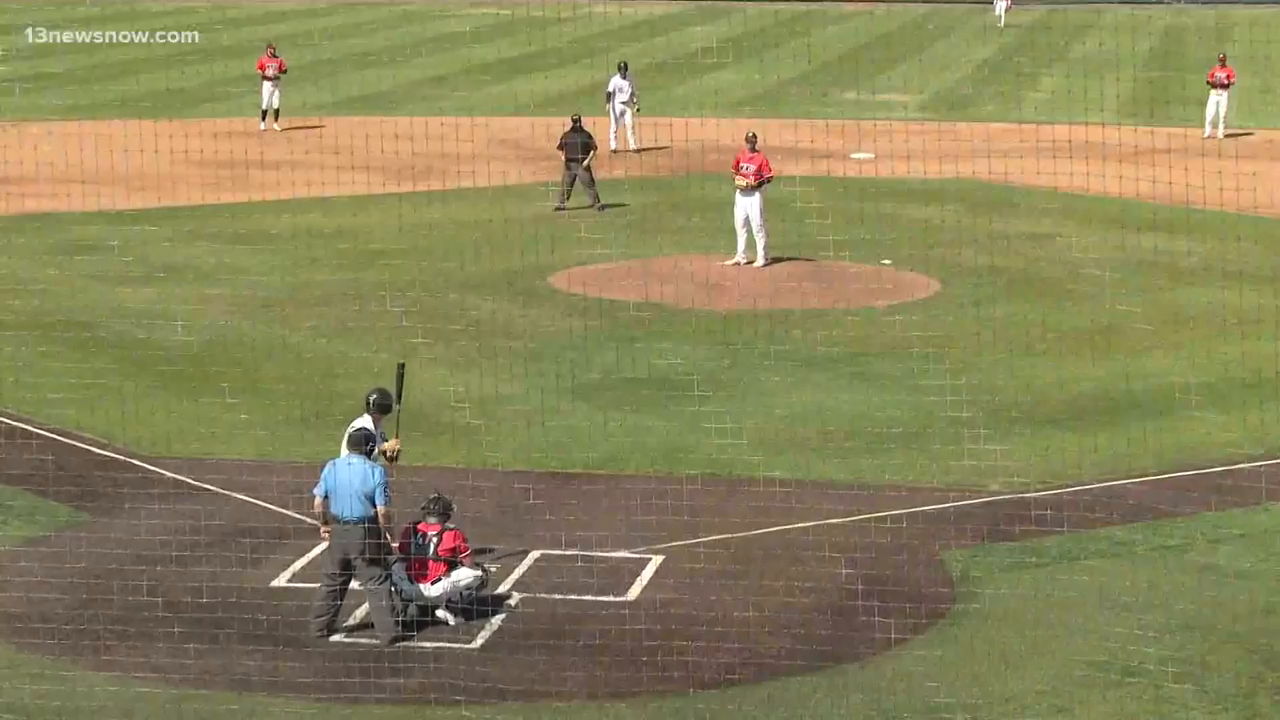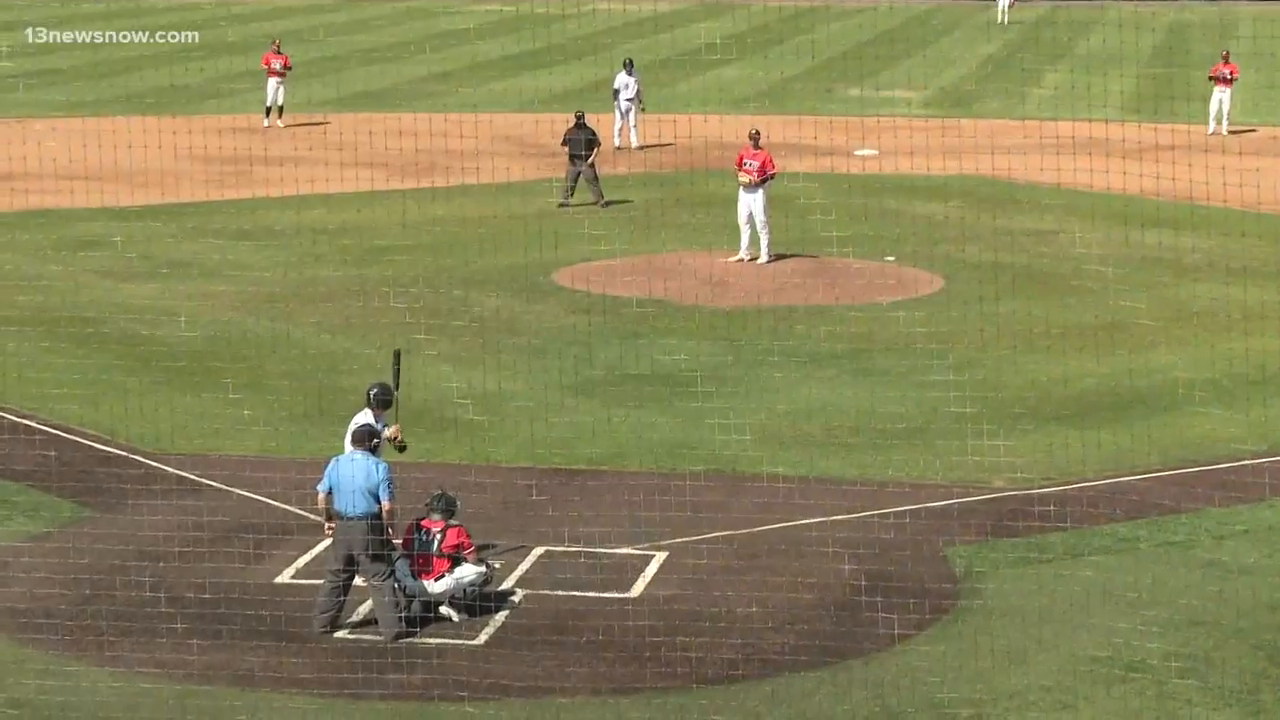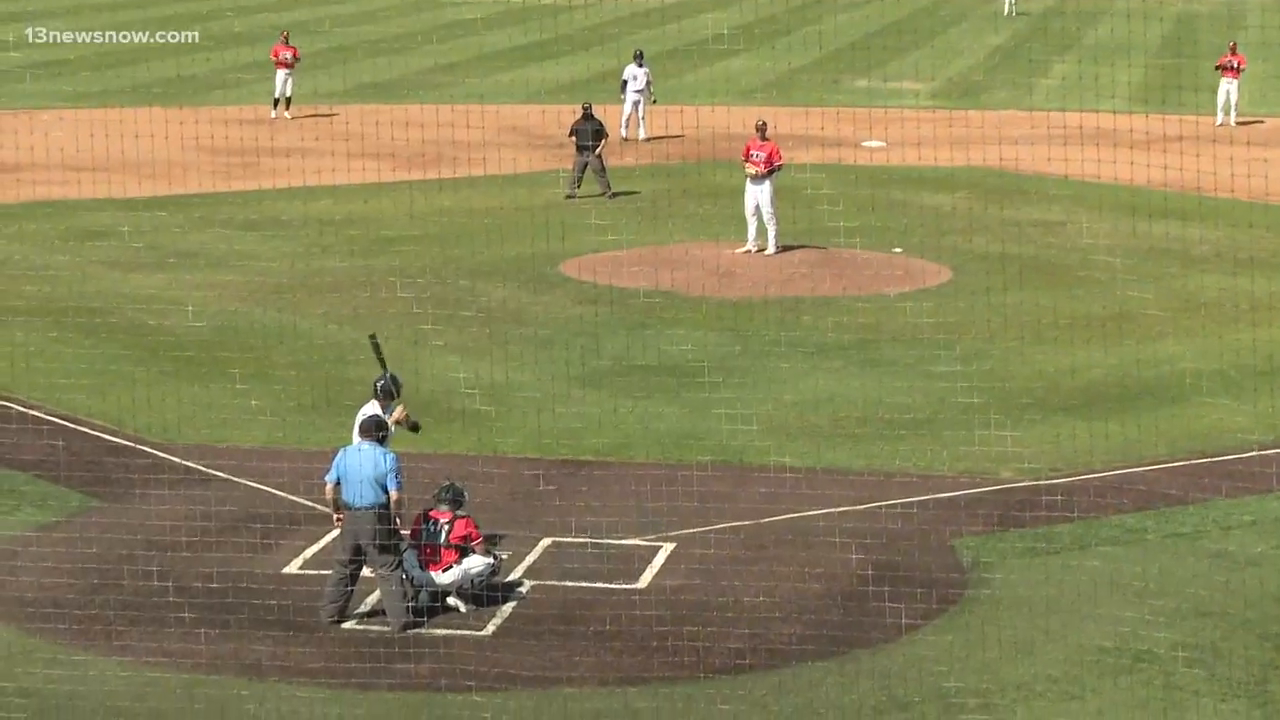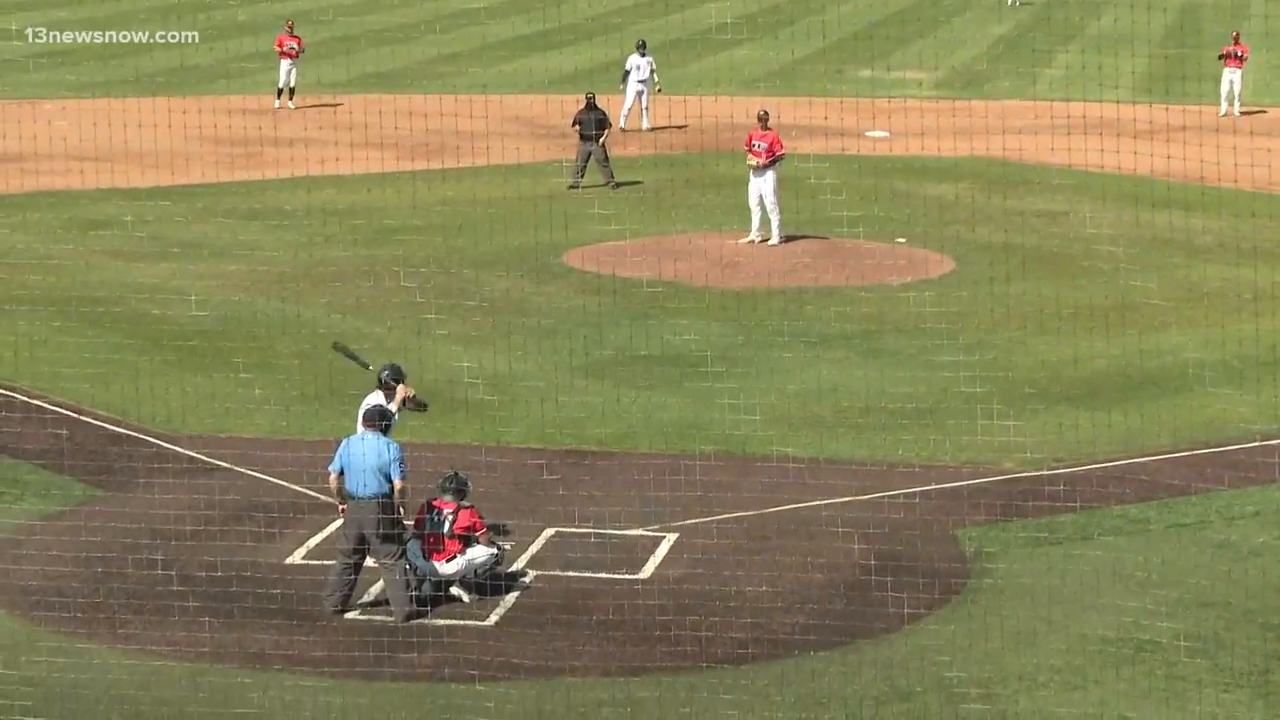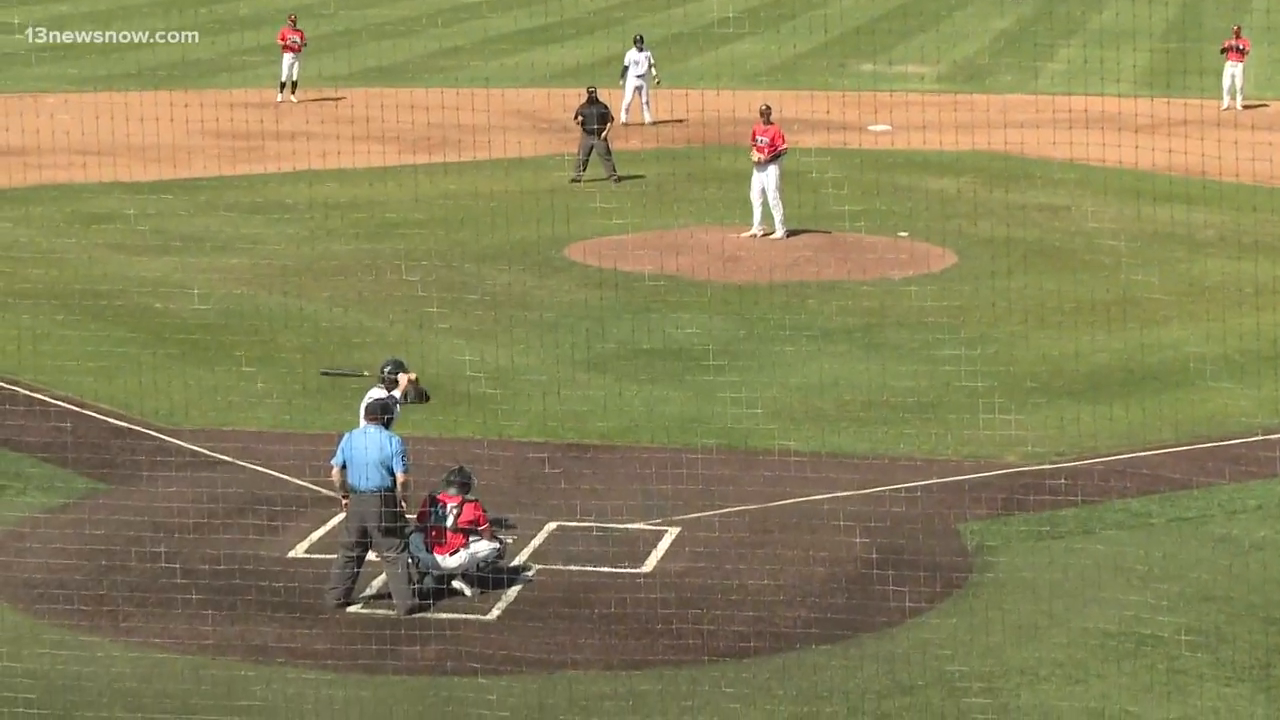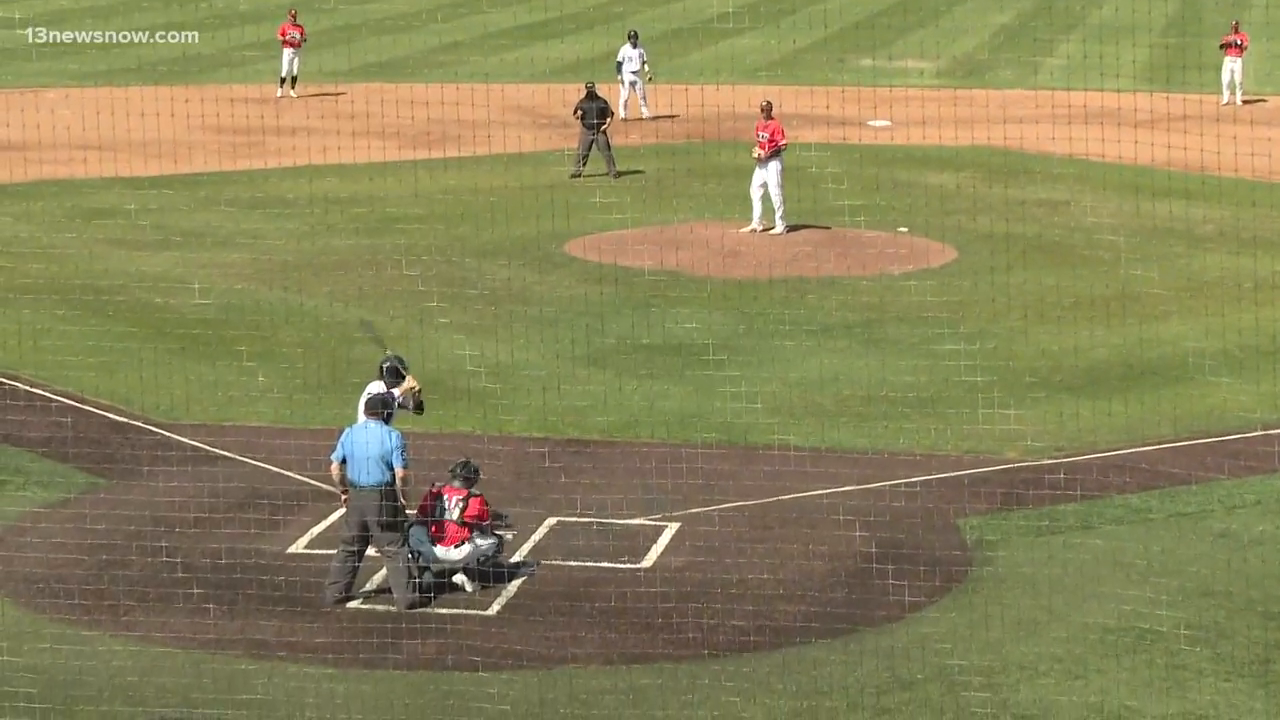
dt=0.2s
person 1, frame 1
left shoulder: (331, 467)
right shoulder: (375, 471)
left elbow: (318, 502)
right elbow: (382, 509)
left wrist: (323, 524)
right wrist: (387, 532)
left hip: (338, 532)
right hip: (366, 533)
left knee: (332, 581)
right knee: (377, 583)
left ankle: (320, 626)
right ankle: (388, 632)
person 1, frame 2
left shoulder: (335, 463)
right shoulder: (379, 467)
left elbow: (321, 498)
right elbow: (387, 505)
left wrist: (327, 520)
right wrist: (389, 527)
left hip: (342, 527)
right hip: (370, 529)
left knee: (336, 577)
right knee: (381, 580)
left ankle: (323, 622)
right ankle: (392, 628)
person 1, frame 3
left shoulder: (343, 454)
right shoulder: (387, 457)
left elbow: (329, 488)
right elbow: (395, 495)
left wrist: (336, 511)
right wrist: (396, 517)
left hip: (350, 518)
right hip: (378, 520)
left knee: (344, 567)
right knee: (389, 570)
left ankle: (331, 612)
right ankle: (399, 619)
person 1, frame 4
left shoulder: (347, 444)
right shoulder: (391, 447)
left elbow: (333, 478)
right elbow: (399, 485)
left wrist: (341, 501)
right wrist: (400, 506)
left hip: (354, 508)
right hip: (381, 509)
left knee: (347, 558)
right knee: (392, 560)
left ankle: (335, 602)
right ankle: (403, 608)
person 1, frame 5
left shoulder: (349, 438)
right shoulder: (393, 441)
left elbow: (336, 472)
right elbow: (401, 478)
left wrist: (344, 496)
right wrist: (401, 500)
left hip: (356, 502)
right hip: (383, 503)
left knee: (349, 552)
right knee: (395, 554)
left ankle: (337, 596)
right ankle: (405, 603)
person 1, frame 6
left shoulder: (349, 433)
right shoulder: (392, 435)
left elbow: (335, 467)
right elbow: (400, 473)
left wrist: (343, 491)
right wrist: (400, 496)
left hip: (355, 497)
right hip: (382, 498)
left knee: (349, 547)
right knee: (395, 549)
left ankle: (336, 592)
right ankle: (405, 598)
